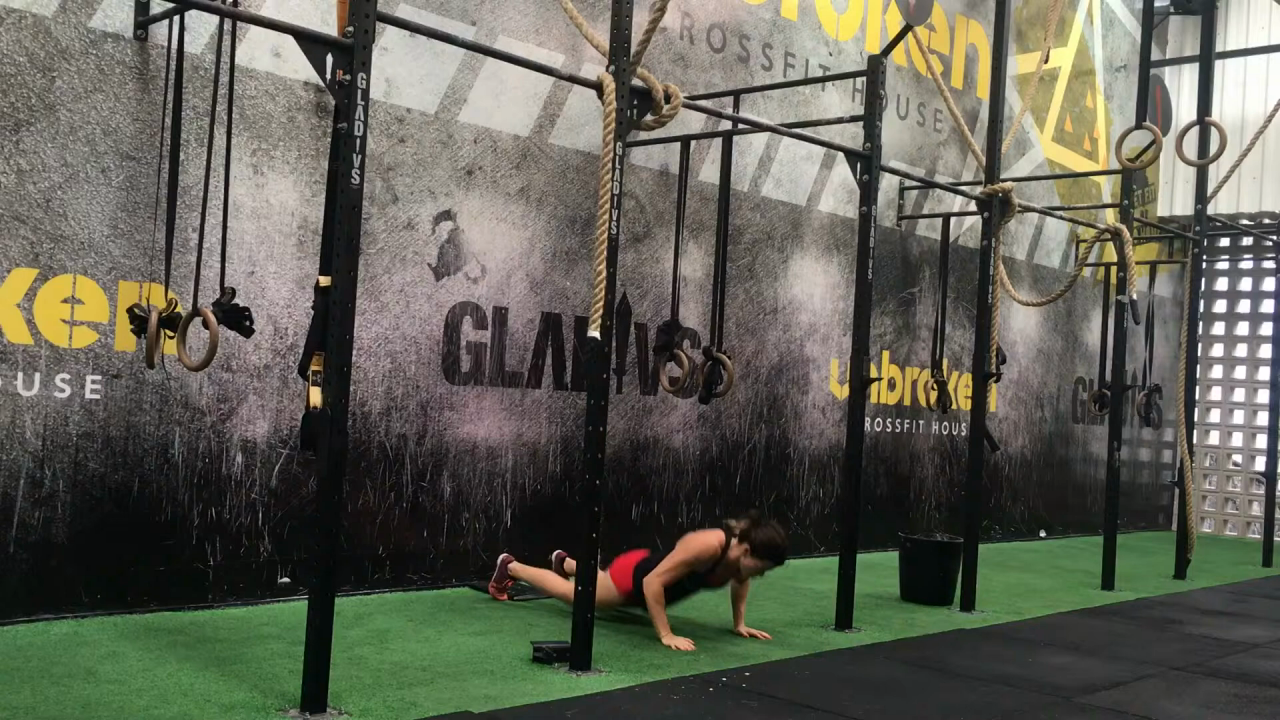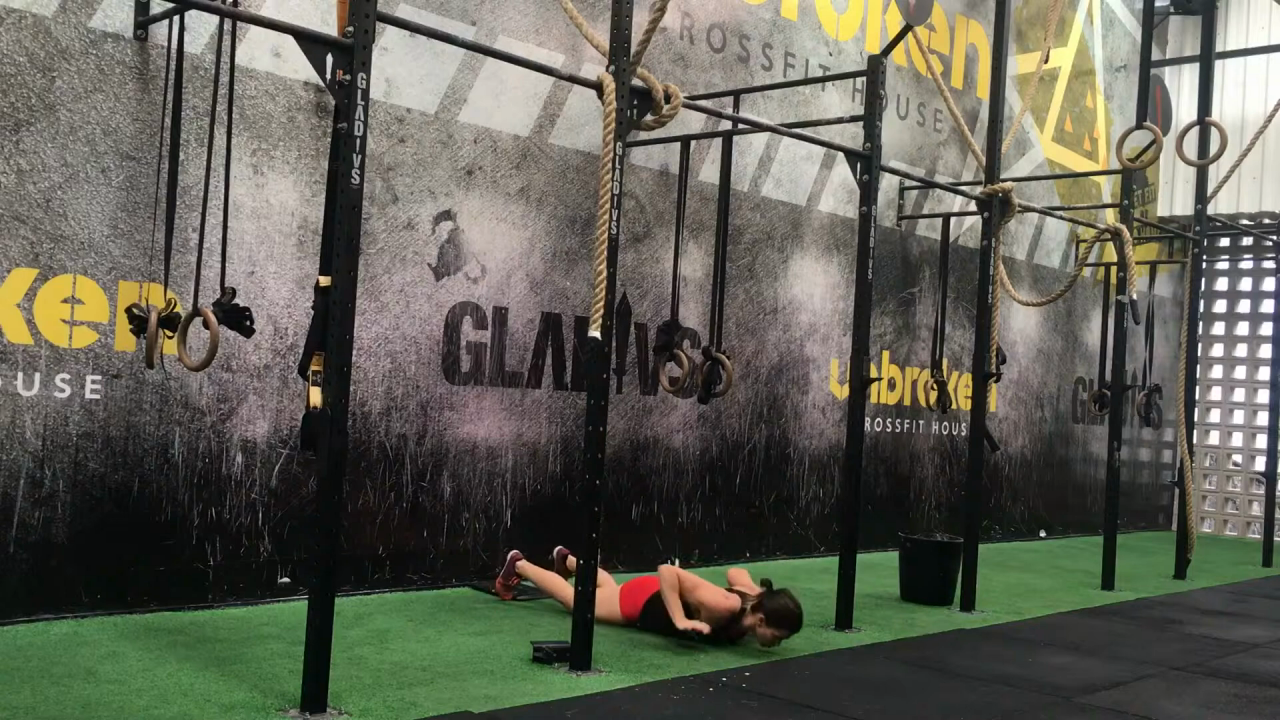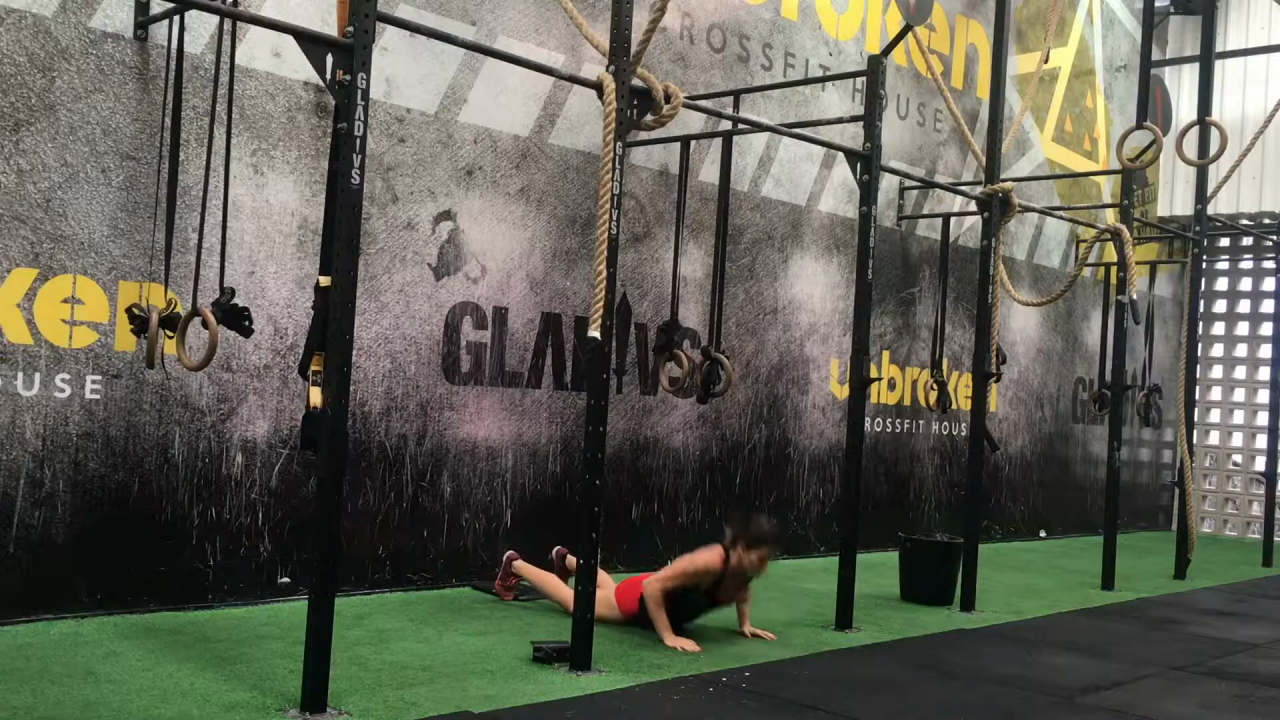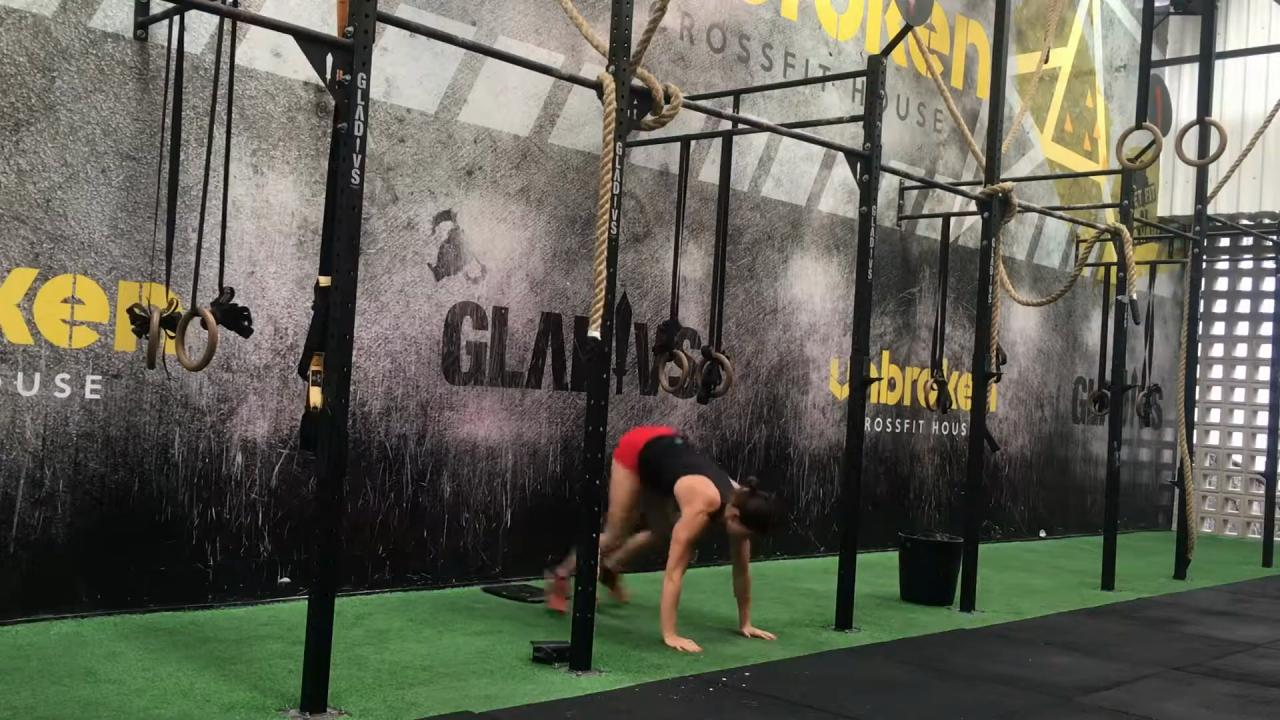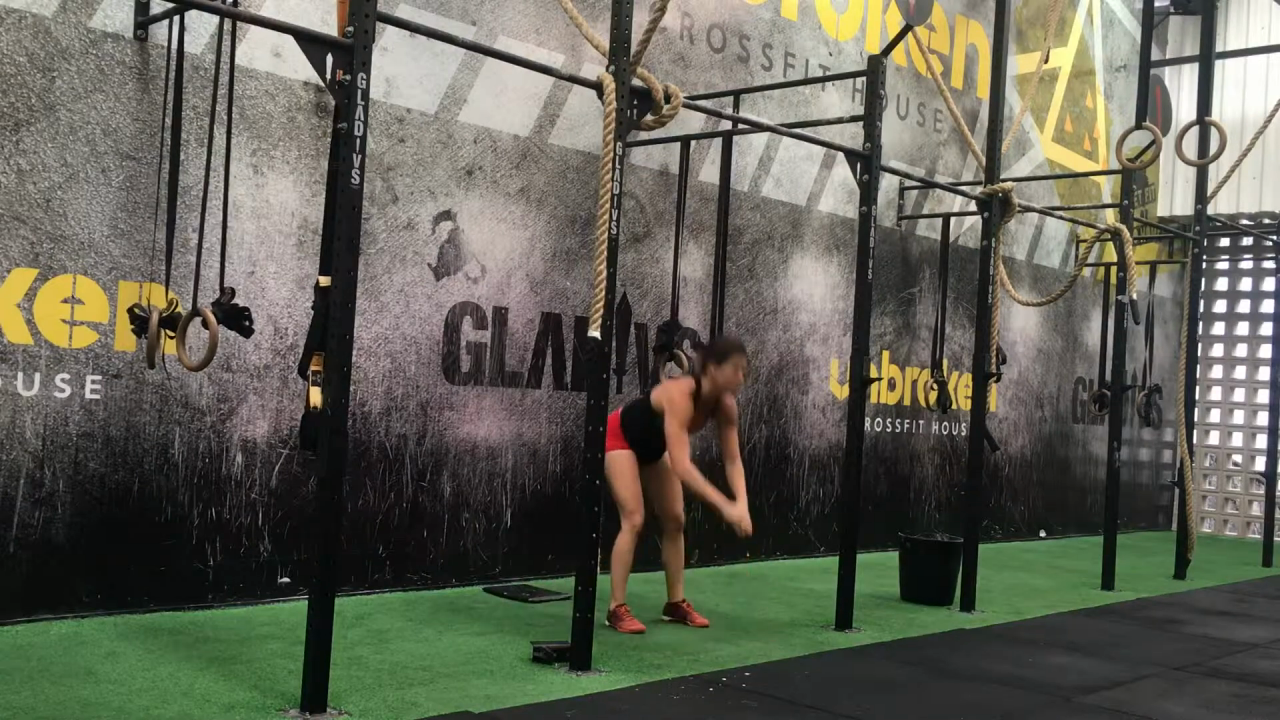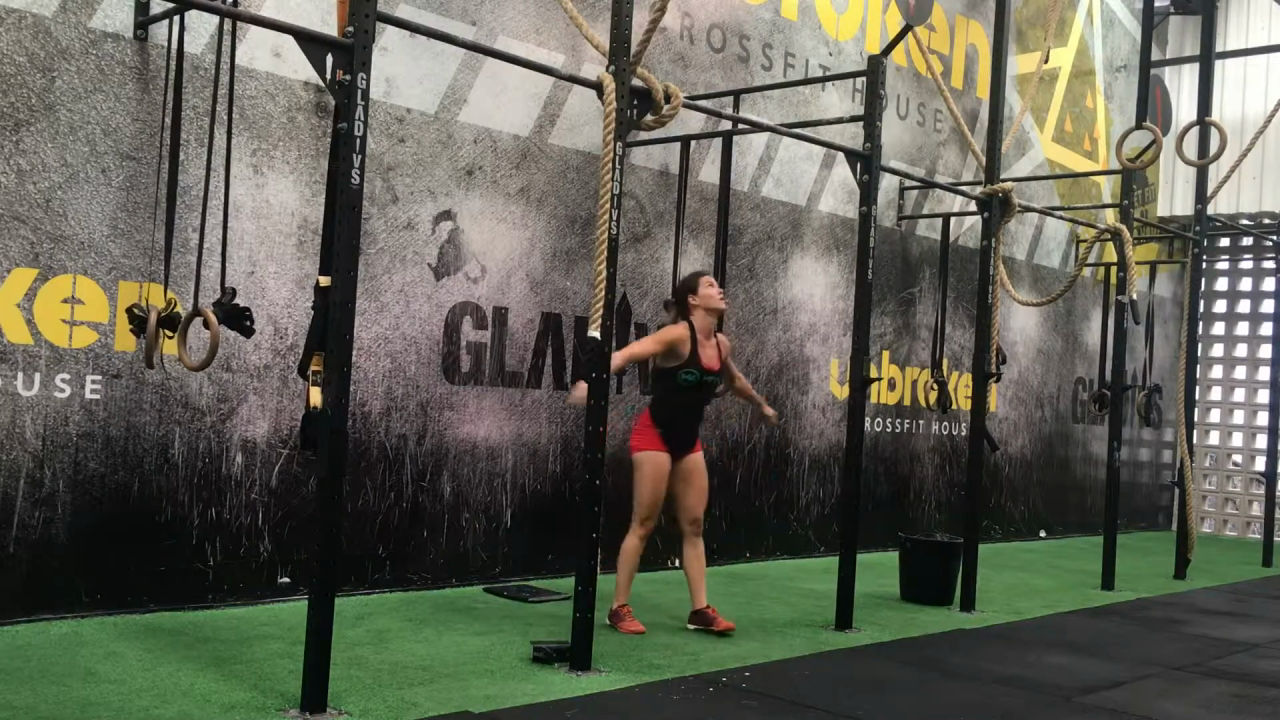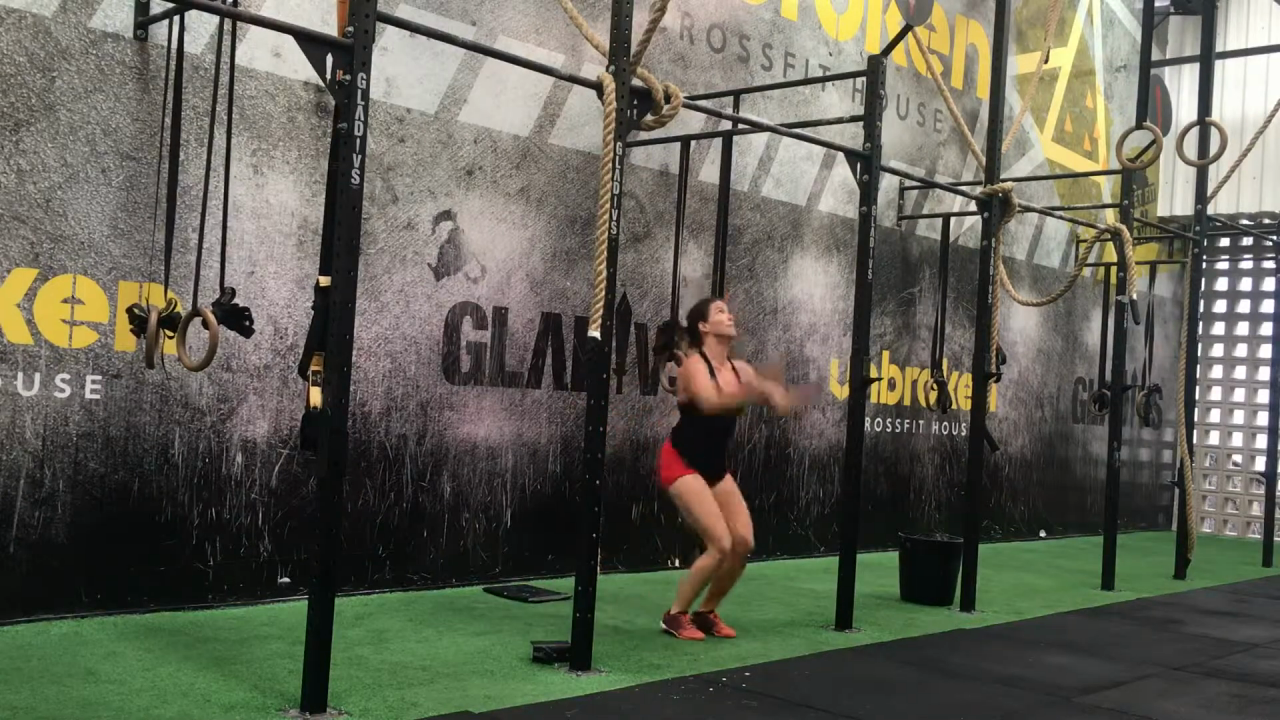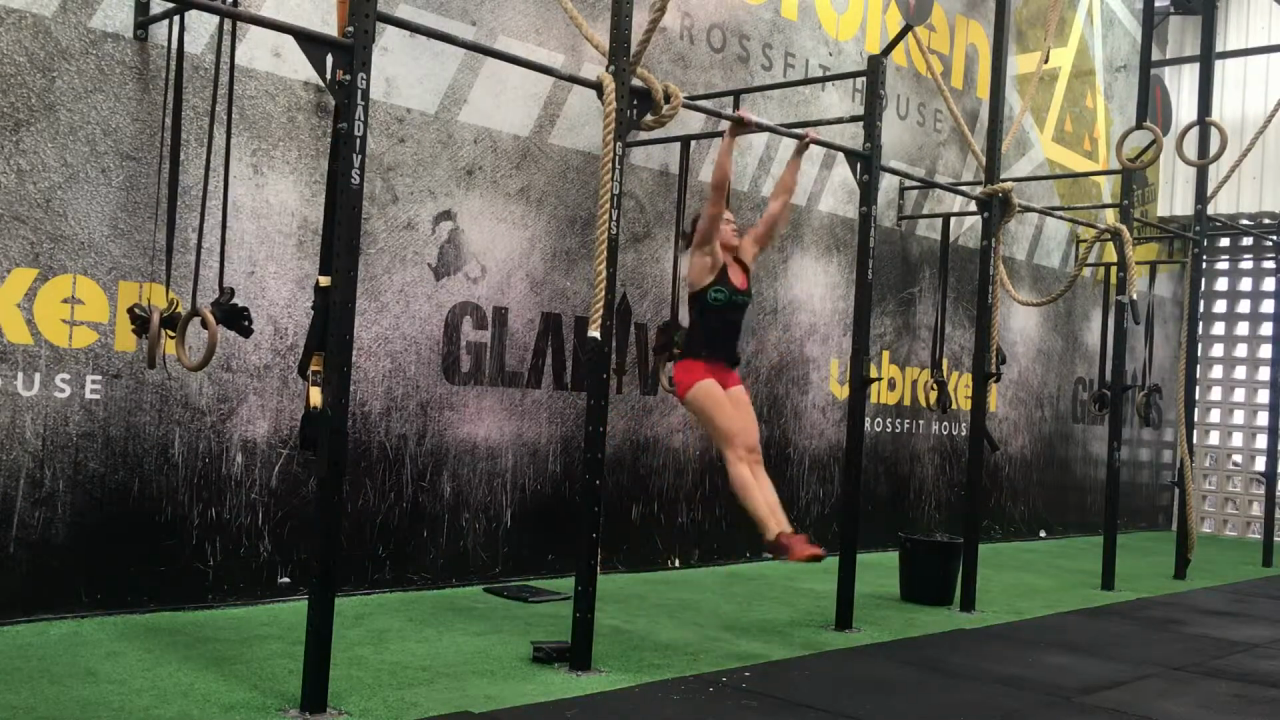
dt=0.5s
person 1, frame 1
left shoulder: (742, 552)
right shoulder: (708, 548)
left elbow: (739, 581)
right elbow: (653, 583)
left wrist: (739, 623)
right wrist: (666, 635)
left hip: (653, 576)
right hip: (633, 576)
left knee: (602, 582)
right knee: (569, 592)
left ankle: (564, 562)
right ankle: (510, 566)
person 1, frame 2
left shoulder: (754, 600)
right shoulder: (722, 608)
left elbow: (734, 571)
right elbow: (666, 570)
right wrist: (680, 619)
left hip: (660, 596)
right hip: (641, 605)
left knee: (610, 585)
right knee: (574, 599)
left ankle: (567, 559)
right ankle: (519, 564)
person 1, frame 3
left shoulder: (745, 561)
right shoulder: (710, 562)
right elbow: (653, 588)
left wrist: (744, 623)
right wrist: (668, 636)
left hip: (657, 595)
right hip: (639, 601)
left knee: (607, 584)
right knee: (573, 601)
left ankle: (565, 558)
right ankle: (514, 565)
person 1, frame 4
left shoulder: (743, 504)
right shoulder: (702, 506)
left elbow: (741, 568)
right elbow: (675, 570)
left wrist: (745, 623)
right wrist: (669, 634)
left hip: (668, 443)
right hip: (639, 447)
left knee: (662, 531)
right knee: (618, 535)
left ankle: (610, 567)
right ankle: (563, 575)
person 1, frame 5
left shoulder: (725, 405)
right shoulder: (680, 396)
left elbow: (733, 459)
right elbow: (682, 466)
left wrist: (742, 504)
right wrist: (724, 506)
left hip: (653, 448)
right hip: (621, 438)
left knee: (675, 521)
right knee: (634, 520)
left ankle: (676, 603)
right ankle: (616, 610)
person 1, frame 6
left shoulder: (722, 344)
right shoulder: (678, 335)
left elbow: (732, 380)
right elbow: (626, 353)
left wrist: (761, 404)
left hip: (689, 440)
right hip: (656, 436)
left knee: (694, 526)
right knee: (644, 524)
left ankle: (701, 610)
right ankle: (619, 608)
person 1, frame 7
left shoulder: (737, 368)
right shoulder: (692, 366)
left elbow: (774, 398)
right elbow: (710, 403)
left wrist: (783, 396)
right wrist: (746, 389)
left hip: (716, 467)
right hip: (681, 464)
left knee: (744, 544)
right knee: (721, 547)
left ankle: (706, 613)
right ankle: (676, 615)
person 1, frame 8
left shoulder: (746, 257)
right shoulder: (704, 259)
left elbow: (780, 202)
right elbow: (717, 191)
left wrist: (798, 153)
right wrist: (731, 136)
left hip: (727, 371)
right hip: (696, 367)
left knee: (753, 454)
right knee: (737, 450)
left ankle: (785, 534)
right ankle: (778, 537)
